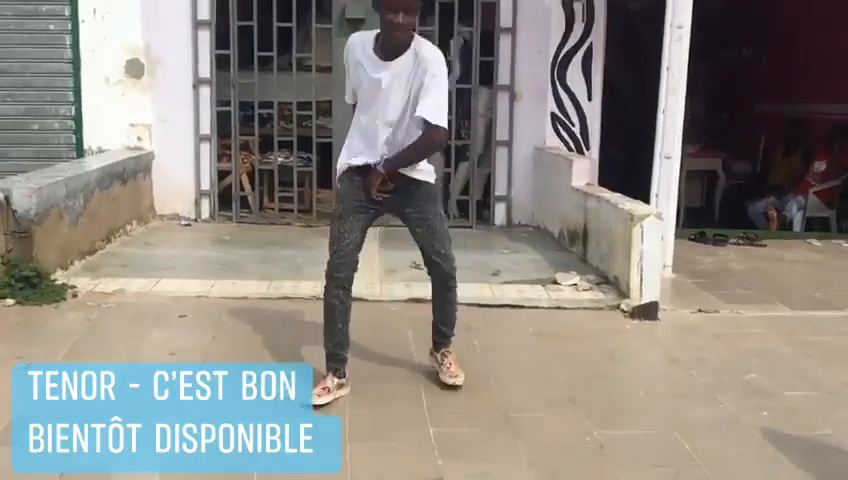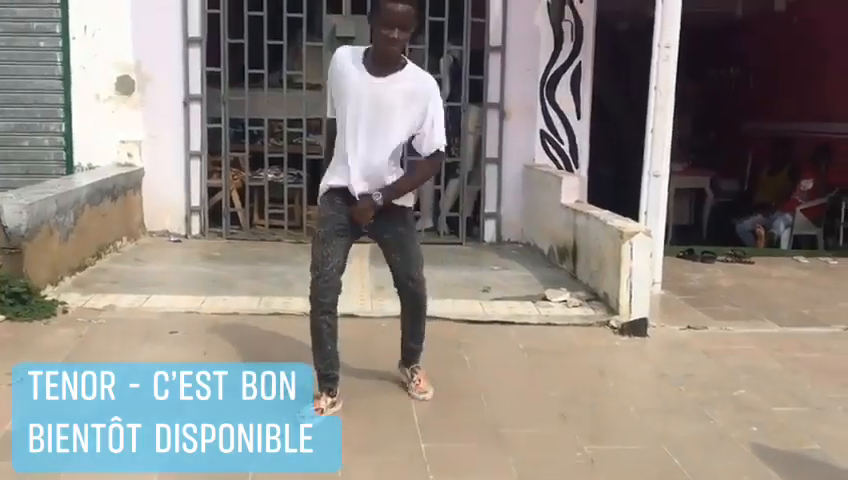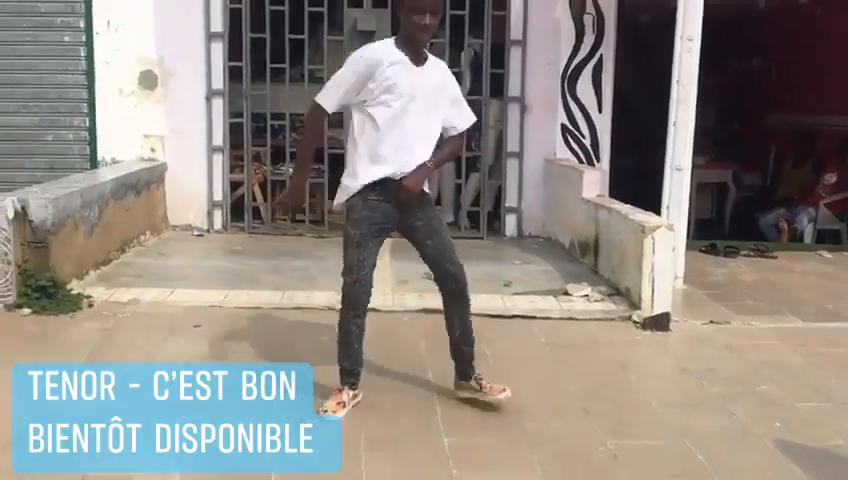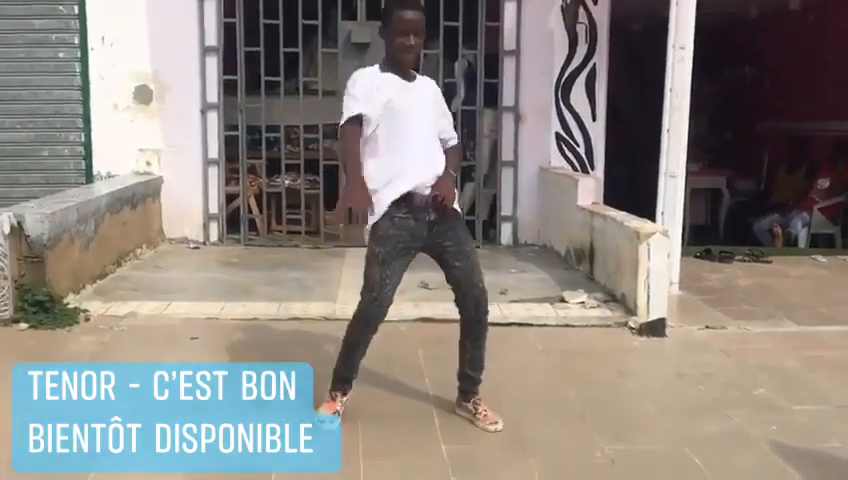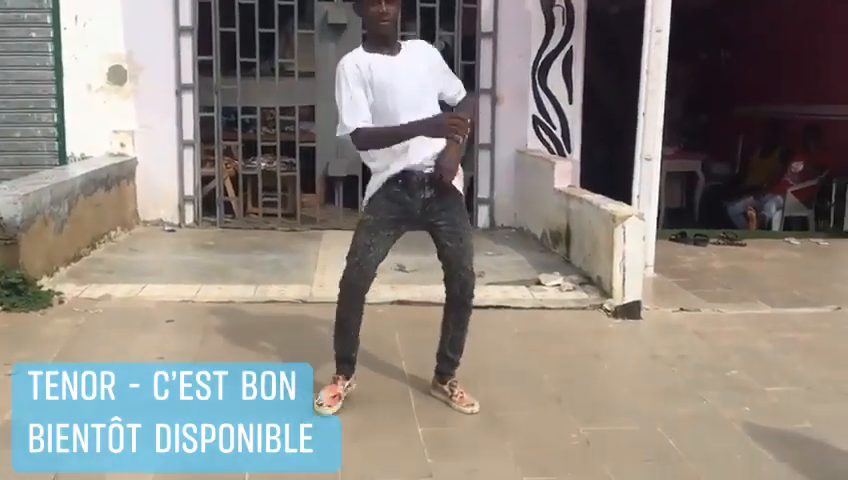
dt=0.2s
person 1, frame 1
left shoulder: (429, 58)
right shoulder: (356, 46)
left elbow: (436, 135)
left wrist: (385, 168)
left hip: (411, 176)
right hip: (359, 173)
left knee: (443, 266)
right knee: (338, 271)
left ankle: (442, 348)
right ankle: (335, 373)
person 1, frame 2
left shoulder: (423, 86)
right shoulder: (341, 61)
left elbow: (434, 158)
left wrist: (380, 199)
left hip: (391, 202)
right hip: (337, 197)
left knee: (414, 289)
right knee: (322, 295)
left ankle: (411, 364)
right ankle: (328, 391)
person 1, frame 3
left shoulder: (441, 75)
right shoulder: (371, 58)
left elbow: (458, 133)
right elbow: (319, 111)
left wrist: (426, 169)
right wrist: (298, 180)
left hip: (414, 192)
right hip: (367, 192)
left knee: (454, 279)
right knee: (356, 291)
left ankle: (466, 373)
right ankle: (349, 385)
person 1, frame 4
left shoulder: (430, 89)
right shoulder: (365, 81)
left elbow: (451, 146)
right elbow: (351, 129)
left wrist: (448, 178)
right wrist: (355, 184)
left hip: (442, 210)
right hip: (396, 212)
left knee: (475, 302)
right knee: (373, 306)
left ankle: (468, 396)
right ankle: (339, 391)
person 1, frame 5
left shoulder: (424, 52)
right shoulder: (353, 65)
left elbow: (463, 101)
right elbow: (361, 136)
left wrist: (455, 145)
right wrist: (421, 127)
left hip: (441, 185)
right hip: (393, 187)
left knee: (462, 282)
right knee: (354, 279)
left ankle: (445, 378)
right ankle: (343, 375)
